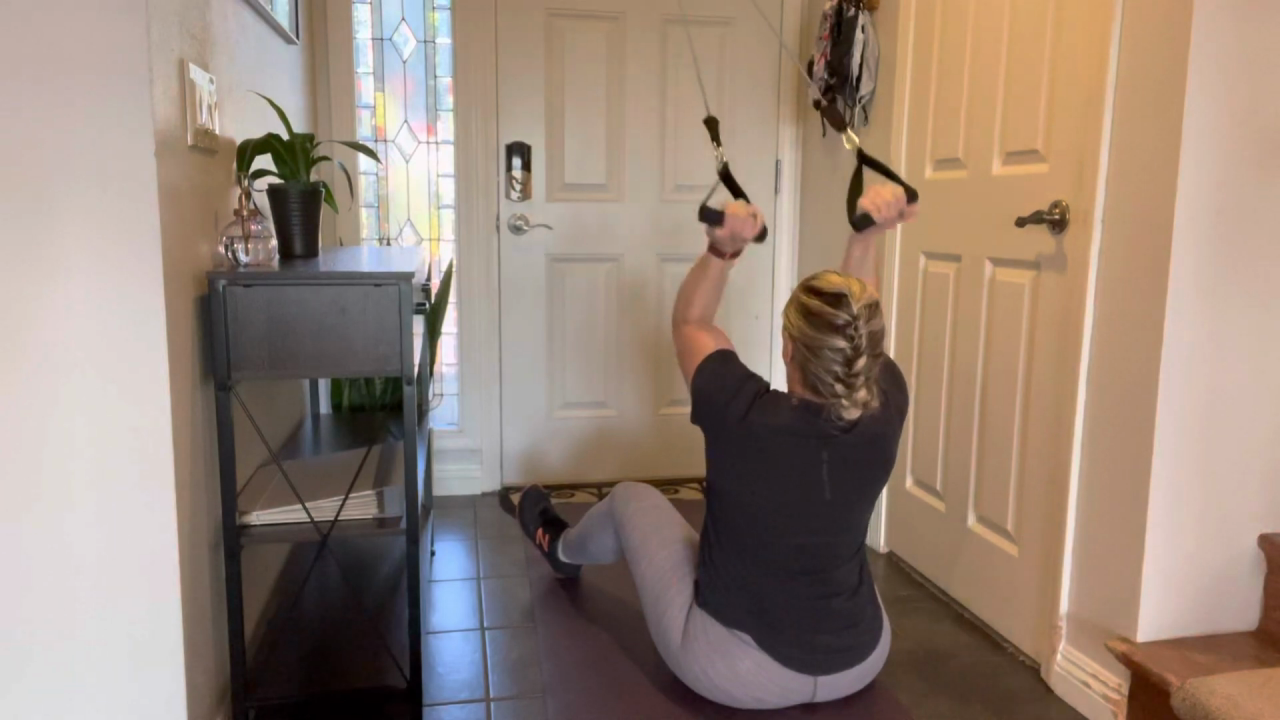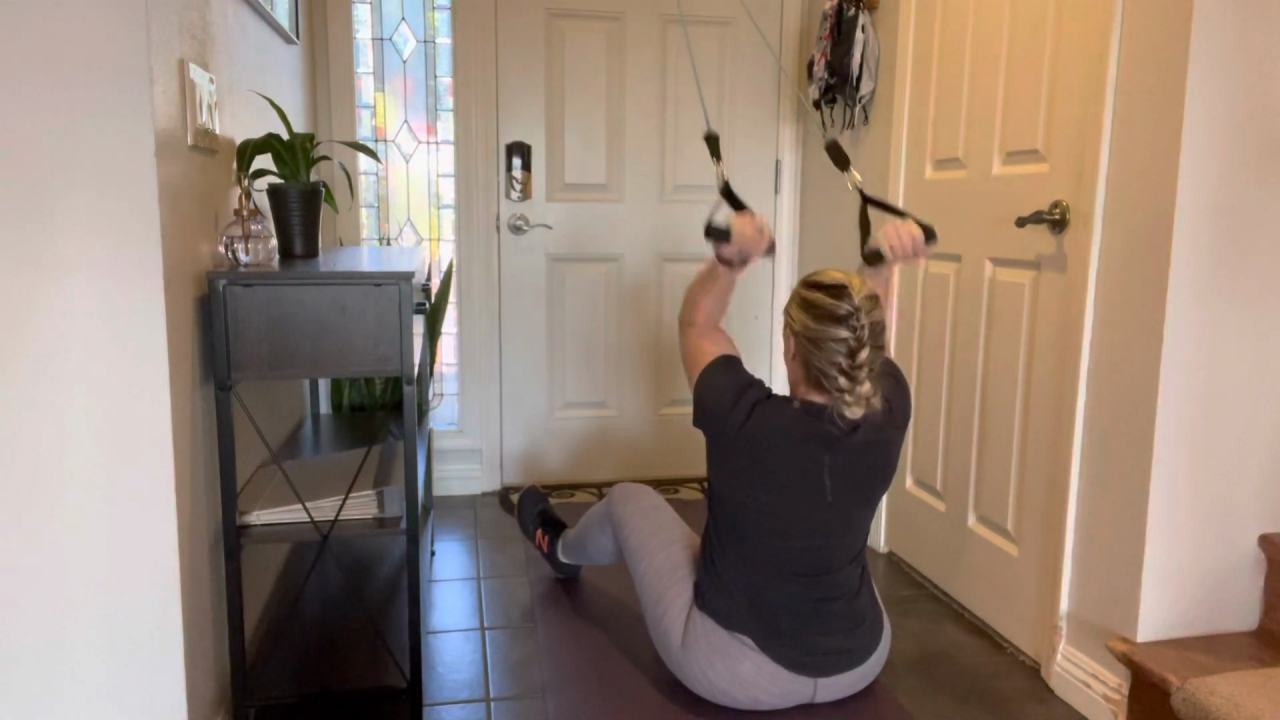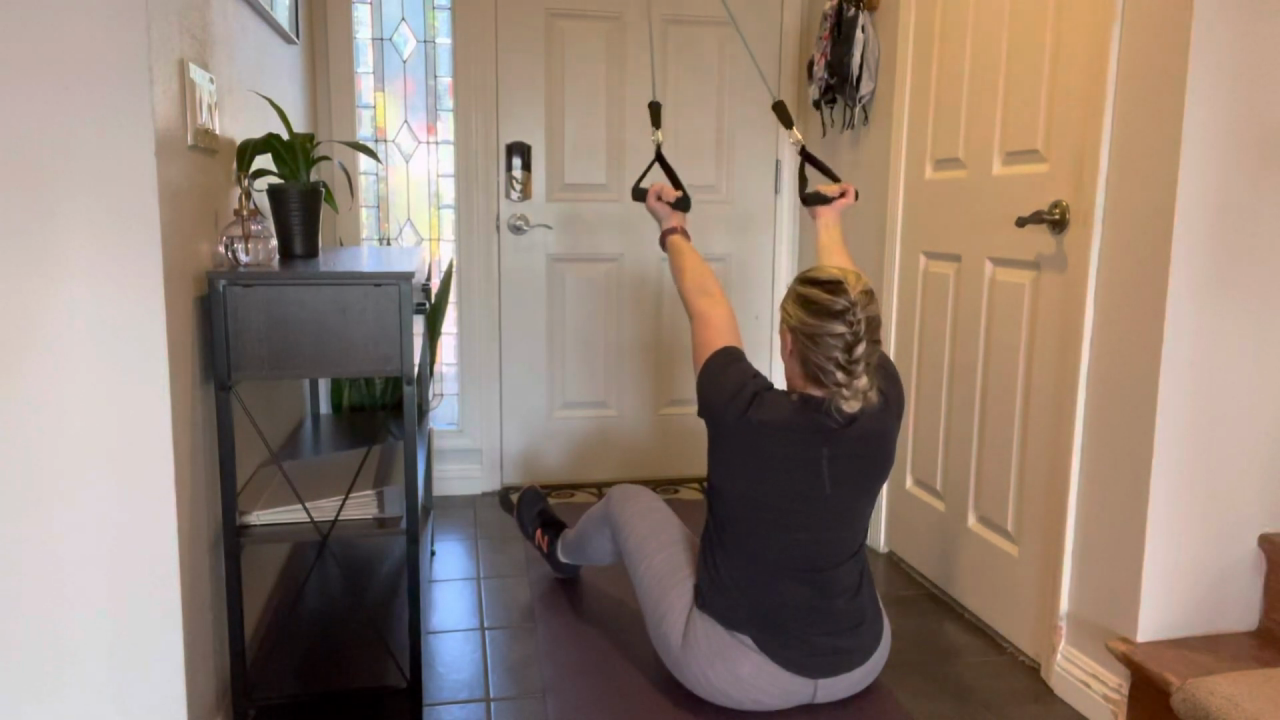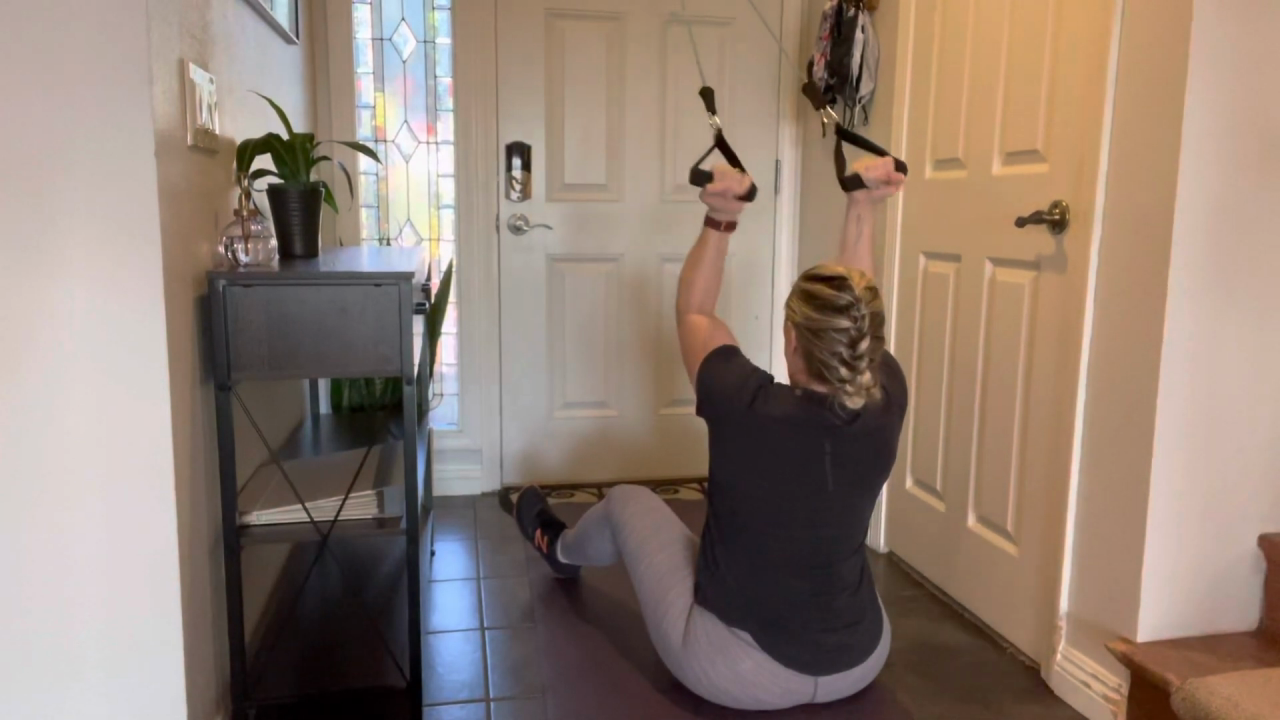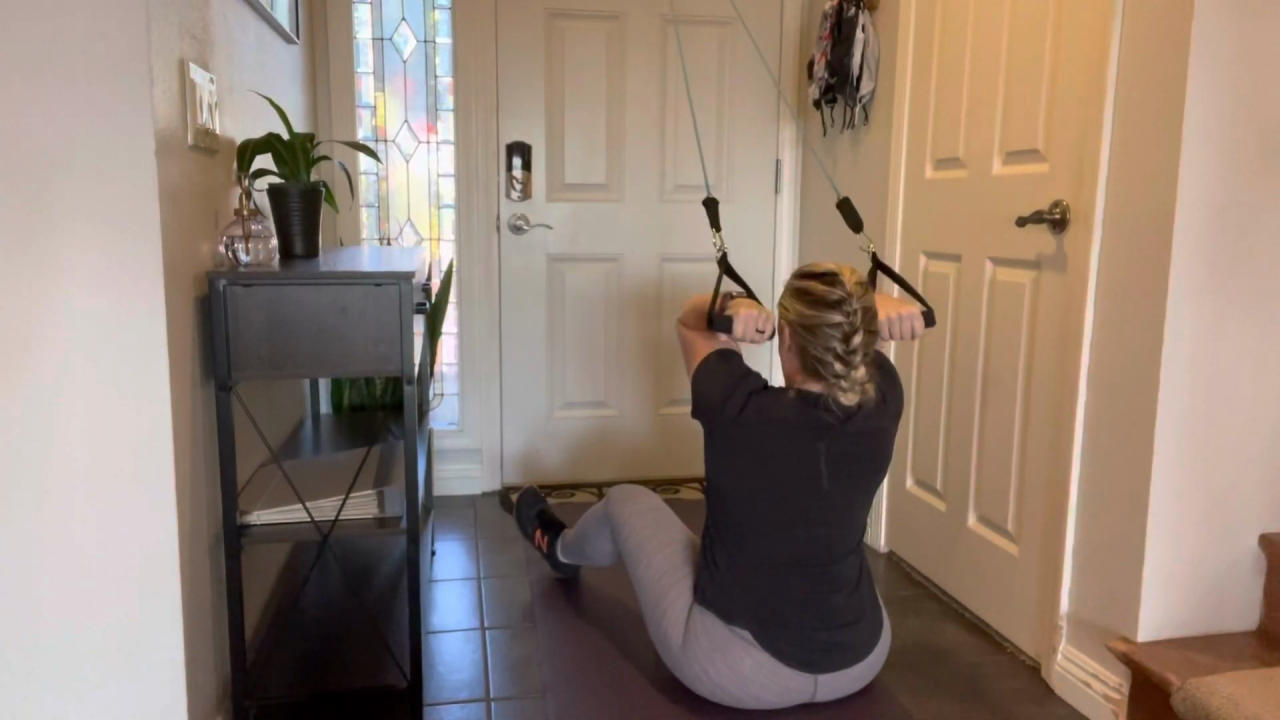
dt=1s
person 1, frame 1
left shoulder: (743, 419)
right shoulder: (884, 414)
left elbow: (689, 322)
right elbow: (854, 326)
left wrist: (723, 248)
right wrist: (867, 236)
left hip: (735, 672)
right hip: (859, 664)
left knee: (630, 500)
left ankle: (561, 549)
person 1, frame 2
left shoulder: (744, 422)
right shoulder: (888, 418)
left elbow: (696, 323)
right elbow: (861, 328)
left wrist: (727, 259)
right wrist: (881, 262)
left hip: (734, 673)
right hip: (859, 665)
left knee: (629, 499)
left ankle: (562, 551)
person 1, frame 3
left shoulder: (744, 414)
right shoulder: (882, 410)
left elbow: (706, 306)
right elbow: (848, 314)
left wrist: (673, 229)
right wrist: (827, 219)
left hip: (735, 674)
right hip: (858, 665)
left knee: (626, 502)
left ankle: (561, 550)
person 1, frame 4
left shoulder: (748, 411)
right shoulder: (884, 410)
left elbow: (693, 313)
right elbow: (854, 309)
left wrist: (721, 219)
right wrist: (862, 206)
left hip: (737, 673)
right hip: (858, 664)
left knee: (627, 502)
left ankle: (560, 550)
person 1, frame 5
left shoulder: (741, 412)
right shoulder: (880, 404)
left elbow: (690, 321)
right elbow: (848, 326)
left wrist: (732, 307)
right wrist: (882, 305)
left hip: (738, 672)
left knee: (626, 502)
left ankle: (561, 549)
